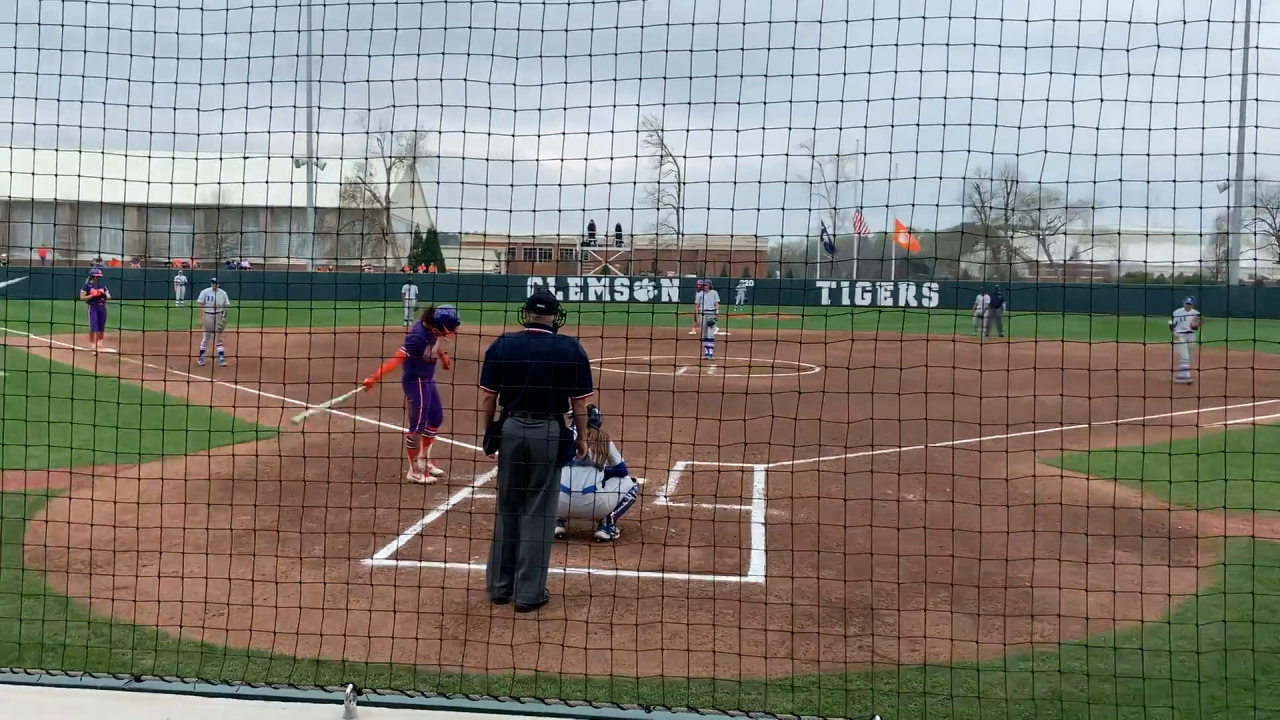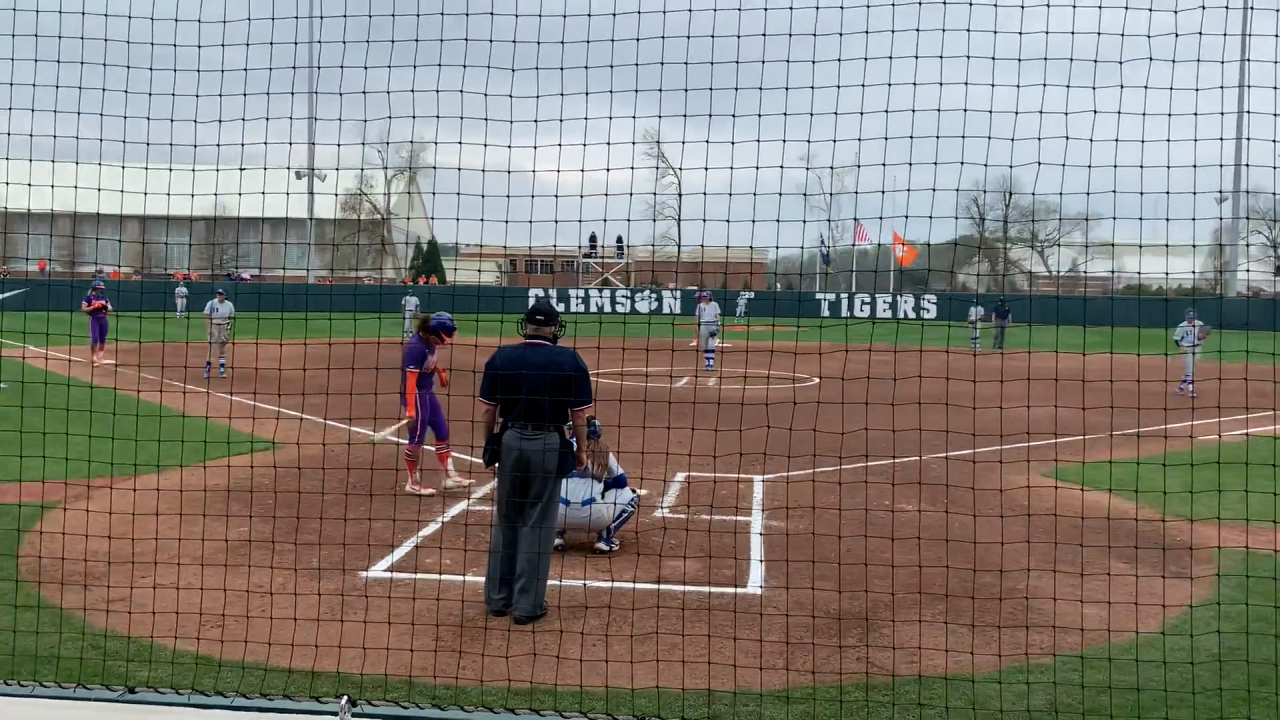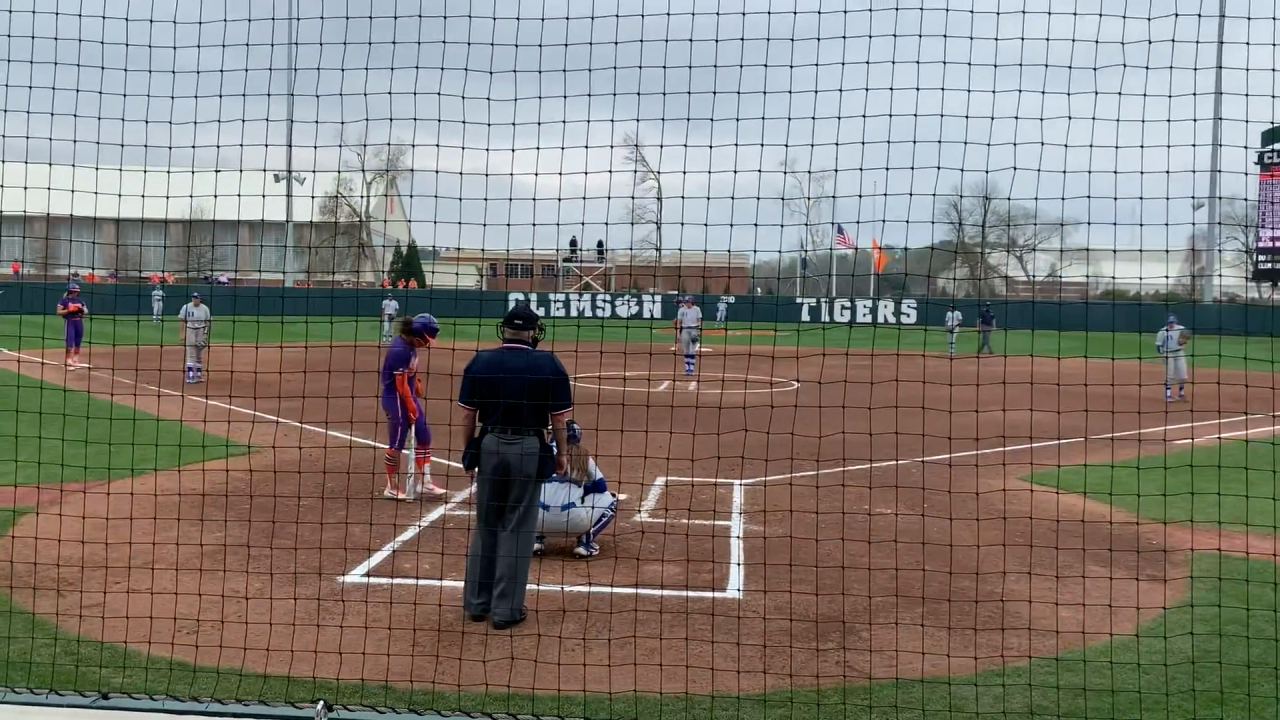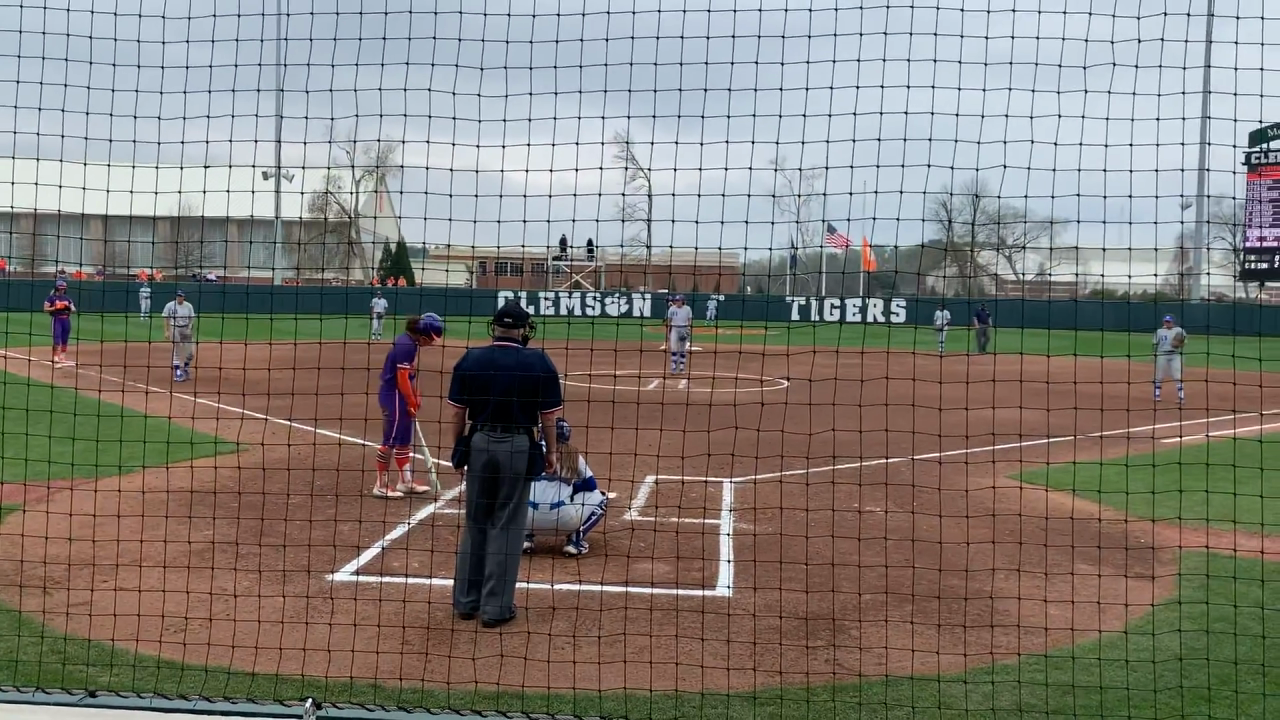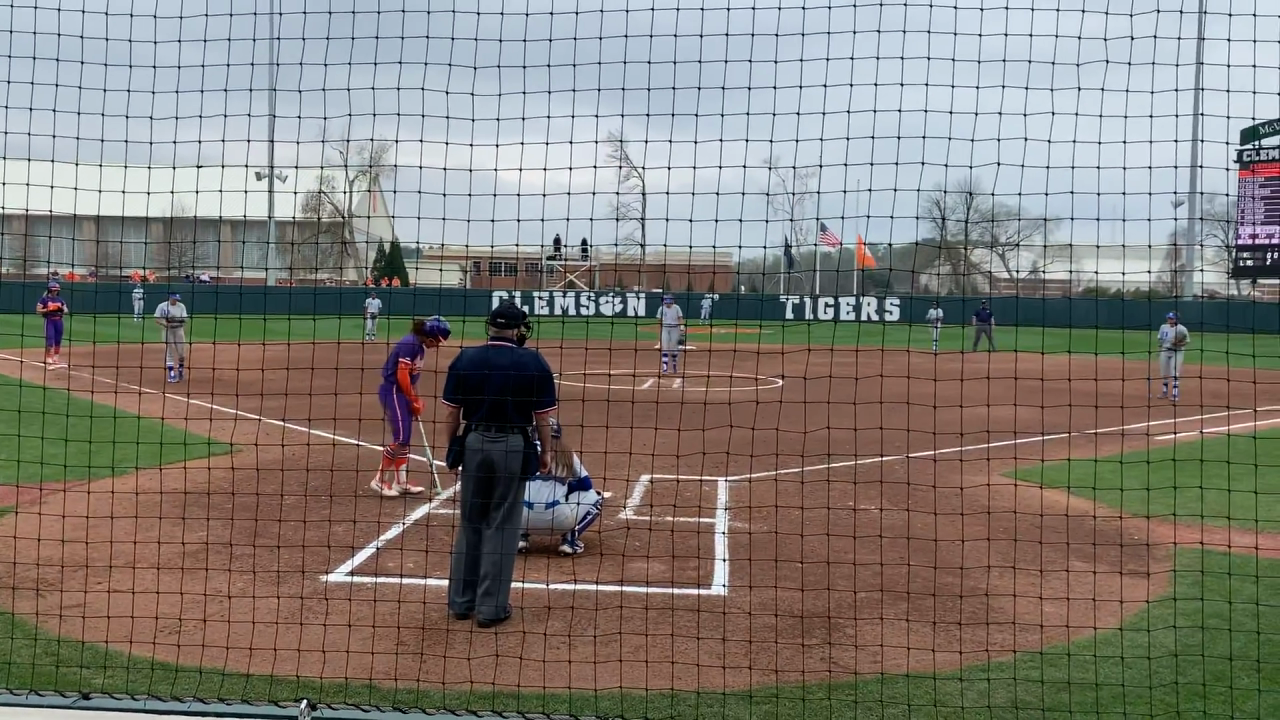
dt=0.4s
person 1, frame 1
left shoulder: (501, 345)
right shoulder: (570, 349)
left elbow: (488, 397)
right elbow: (579, 402)
left wrist: (487, 435)
right wrist: (582, 438)
left hip: (510, 430)
right hip: (549, 433)
left knee: (507, 507)
right knee: (538, 511)
left ankle: (500, 585)
right ankle: (529, 592)
person 1, frame 2
left shoulder: (500, 357)
right shoulder: (569, 359)
left elbow: (488, 410)
right elbow: (578, 414)
left wrist: (489, 447)
right wrist: (581, 449)
left hip: (510, 441)
right hip: (549, 445)
left knee: (505, 519)
right knee: (538, 523)
left ankle: (498, 598)
right ankle: (527, 604)
person 1, frame 3
left shoulder: (480, 361)
right shoulder: (549, 364)
left elbow: (467, 415)
right elbow: (558, 418)
left wrist: (468, 452)
right wrist: (561, 453)
left hip: (489, 446)
right hip: (529, 449)
left knee: (485, 524)
right knee: (517, 528)
left ankle: (477, 602)
right ankle: (506, 609)
person 1, frame 4
left shoulder: (470, 359)
right shoulder: (539, 362)
left elbow: (457, 413)
right elbow: (548, 416)
left wrist: (458, 450)
right wrist: (551, 452)
left hip: (479, 444)
right hip: (518, 447)
left knee: (474, 523)
right knee: (507, 526)
left ankle: (466, 601)
right ankle: (496, 607)
person 1, frame 5
left shoulder: (464, 359)
right shoulder: (533, 362)
left elbow: (452, 413)
right elbow: (542, 416)
left wrist: (453, 449)
right wrist: (545, 451)
left hip: (474, 444)
right hip: (513, 447)
left knee: (469, 523)
right knee: (502, 526)
left ankle: (461, 601)
right ankle: (491, 607)
person 2, frame 1
left shoulder: (431, 328)
right shoulder: (418, 336)
right elbow: (397, 358)
left wrist: (442, 355)
right wrist: (376, 377)
left hip: (428, 379)
right hip: (416, 382)
left knee: (436, 418)
right knee: (418, 425)
left ankle: (424, 461)
right ankle: (414, 471)
person 2, frame 2
left shoulder: (429, 340)
right shoulder: (415, 346)
right elbow: (411, 378)
left wrist: (440, 371)
right wrist: (410, 407)
left hip: (428, 391)
right hip: (417, 394)
left knee: (442, 433)
right knee: (417, 438)
left ankle: (450, 477)
right ankle: (413, 483)
person 2, frame 3
left shoulder: (410, 344)
right shoulder: (400, 349)
right elbow: (400, 384)
left wrist: (417, 381)
right wrist: (411, 408)
left hip: (408, 396)
right hip: (396, 399)
left knee: (424, 437)
right knee: (397, 443)
left ankle: (425, 483)
right ankle: (392, 487)
person 2, frame 4
left shoulder: (411, 342)
right shoulder: (406, 345)
right elbow: (402, 378)
left wrist: (415, 396)
right wrist: (411, 402)
left hip: (402, 395)
right hip: (393, 395)
left knee: (405, 440)
right knee: (390, 441)
left ankle: (405, 482)
right ankle: (381, 485)
person 2, frame 5
left shoulder: (419, 346)
right shoulder: (410, 344)
right elbow: (402, 374)
left wrist: (416, 399)
right wrist: (413, 400)
left hip: (402, 393)
right hip: (392, 392)
left knee: (405, 439)
right knee: (400, 438)
left ankle: (400, 482)
right ankle: (379, 481)
